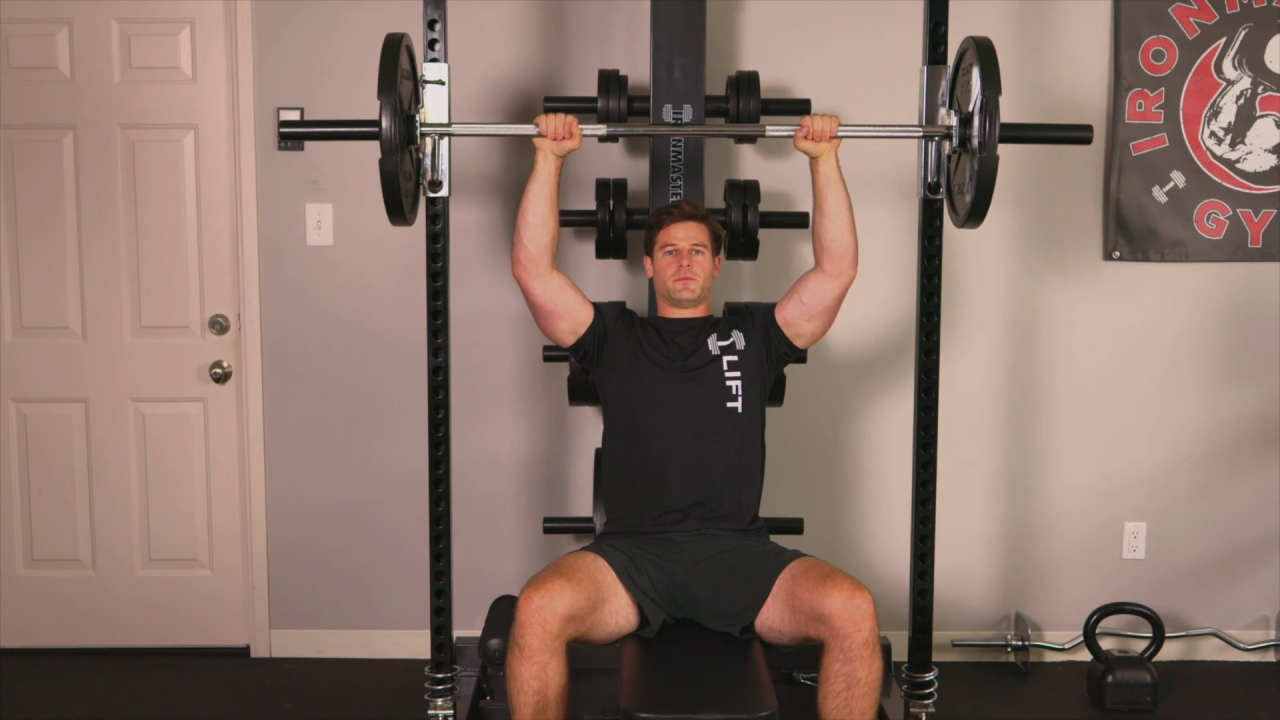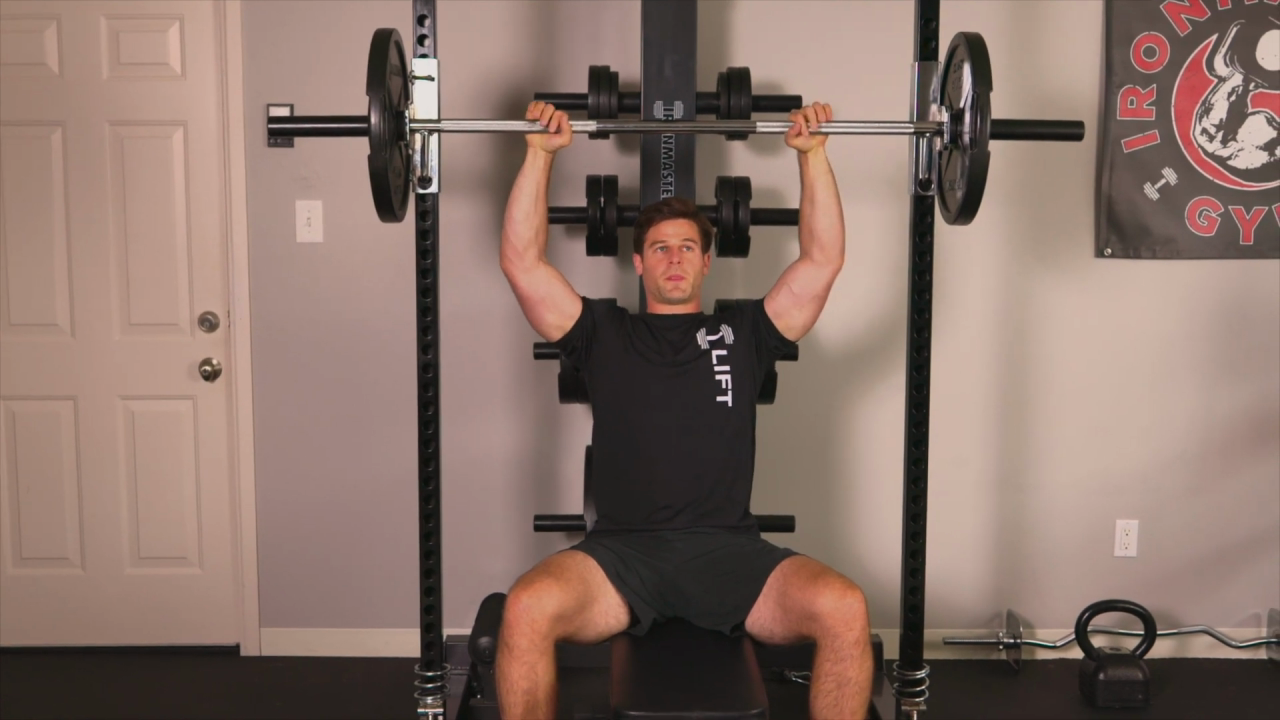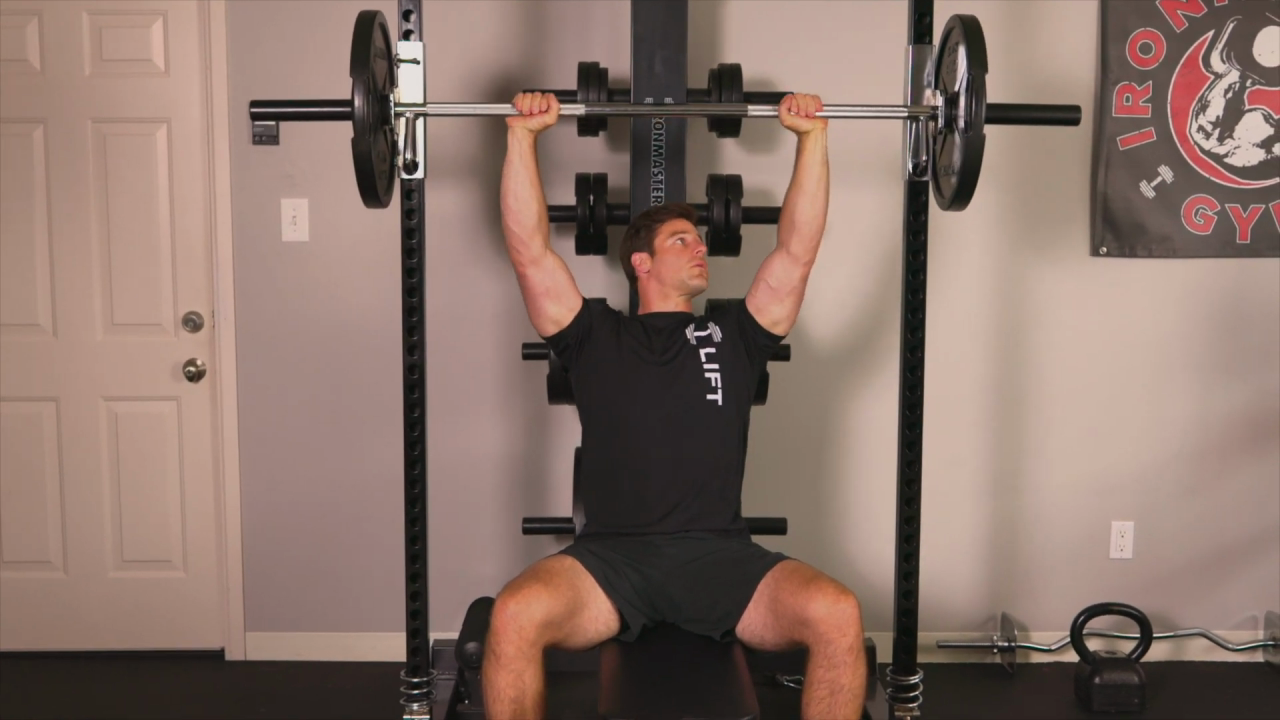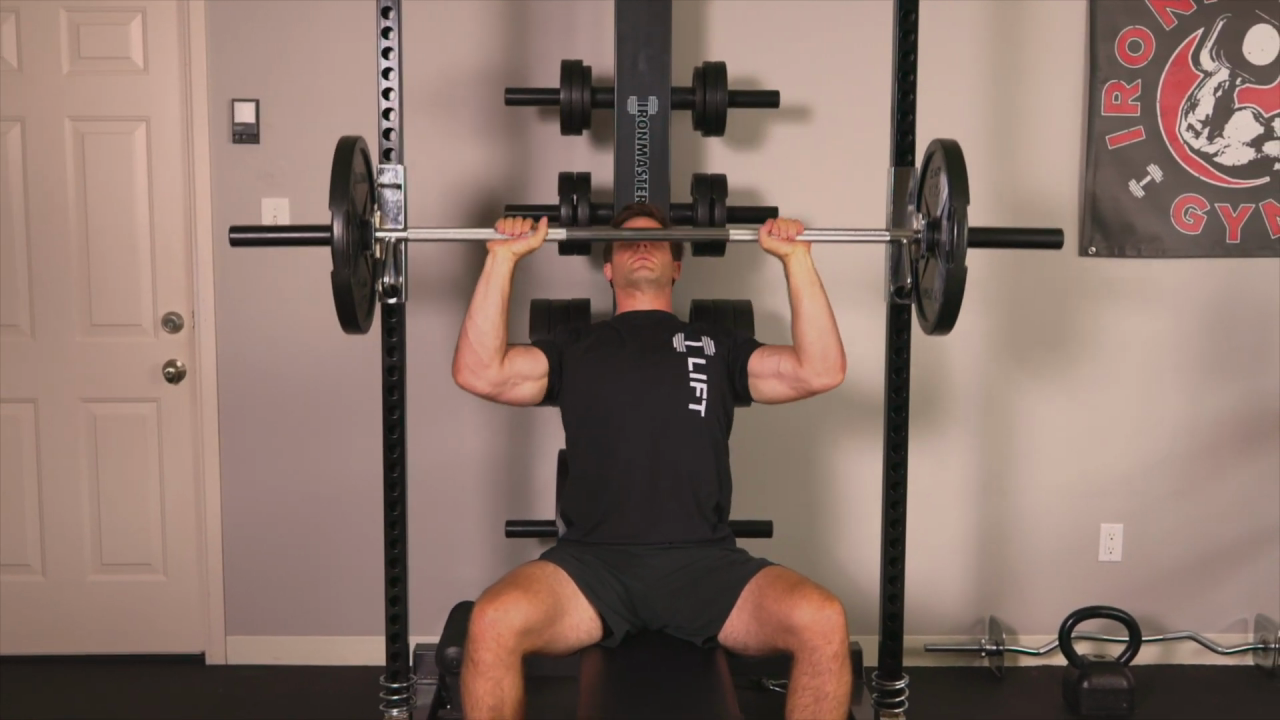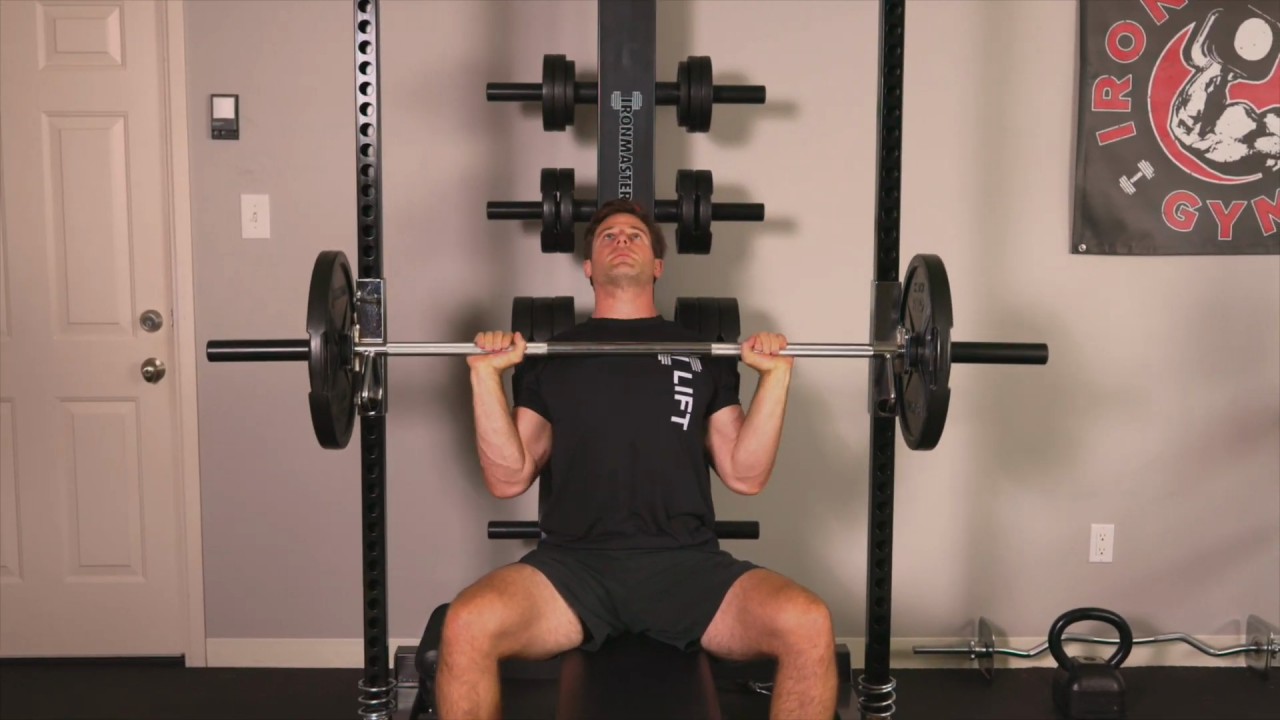
dt=1s
person 1, frame 1
left shoulder: (752, 338)
right shoulder: (614, 336)
left elbow: (837, 269)
right elbow: (532, 267)
left wrist: (824, 159)
right wrist: (548, 157)
left hip: (737, 550)
right hip: (631, 551)
left knee: (852, 611)
right knee: (538, 611)
person 1, frame 2
left shoulder: (743, 333)
right shoulder: (604, 333)
left elbow: (823, 259)
right elbow: (521, 260)
left wrist: (812, 154)
right wrist: (539, 154)
left hip: (728, 550)
right hip: (622, 550)
left knee: (844, 609)
right knee: (526, 610)
person 1, frame 3
left shoulder: (733, 335)
right shoulder: (594, 336)
left elbow: (797, 250)
right elbow: (529, 250)
left wrist: (812, 137)
right wrist: (522, 135)
left hip: (719, 554)
right hip: (611, 555)
left knee: (837, 616)
right knee: (513, 617)
person 1, frame 4
left shoulder: (717, 345)
right shoulder: (574, 346)
left elbow: (821, 372)
right elbow: (477, 373)
left wrist: (796, 260)
right wrist: (502, 259)
left hip: (703, 560)
right hip: (593, 559)
left knee: (823, 623)
right knee: (492, 624)
person 1, frame 5
left shoulder: (702, 353)
right shoulder: (551, 354)
left elbow: (745, 476)
right elbow: (507, 479)
left wrist: (775, 375)
right wrist: (485, 374)
left hip: (686, 563)
right hip: (575, 562)
left knee: (808, 627)
right knee: (467, 627)
